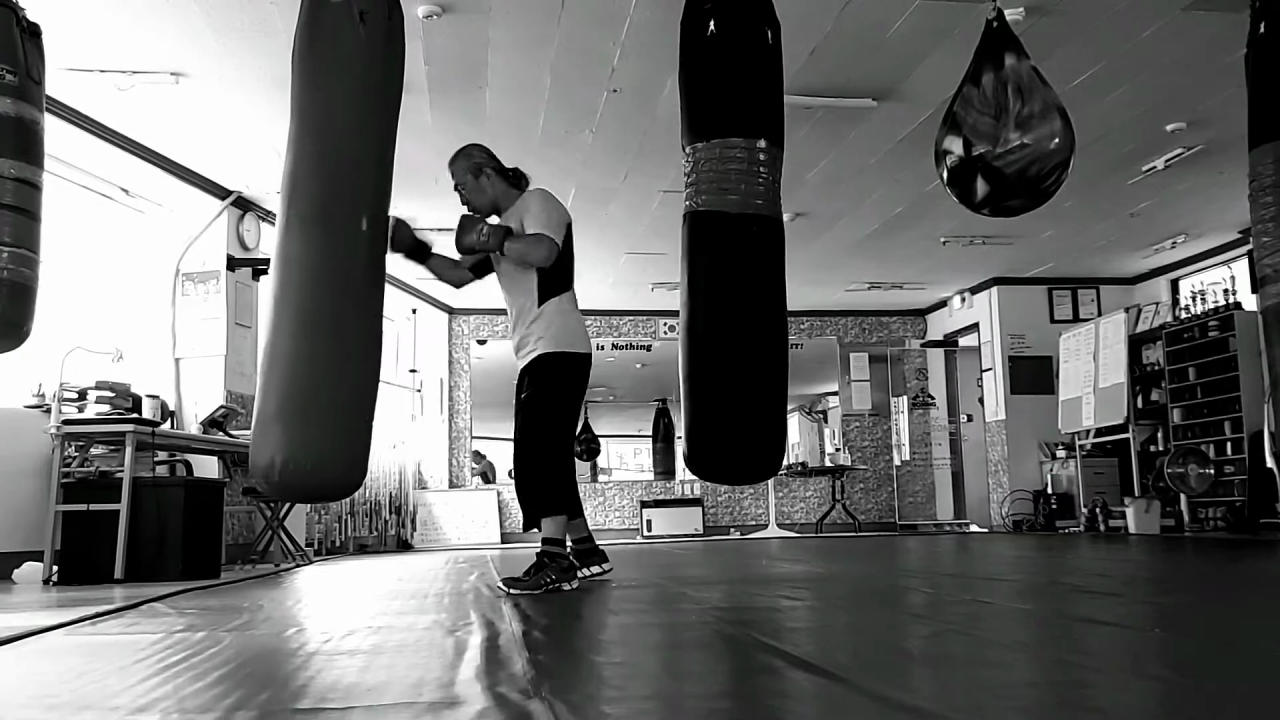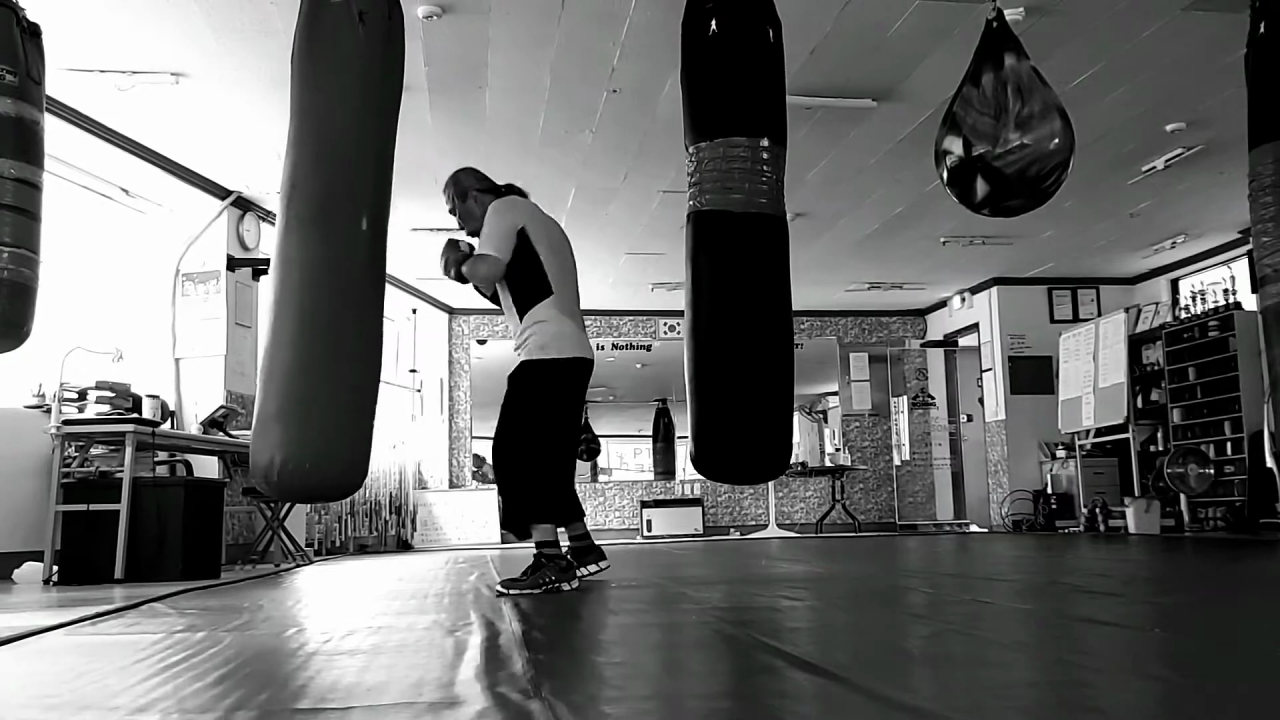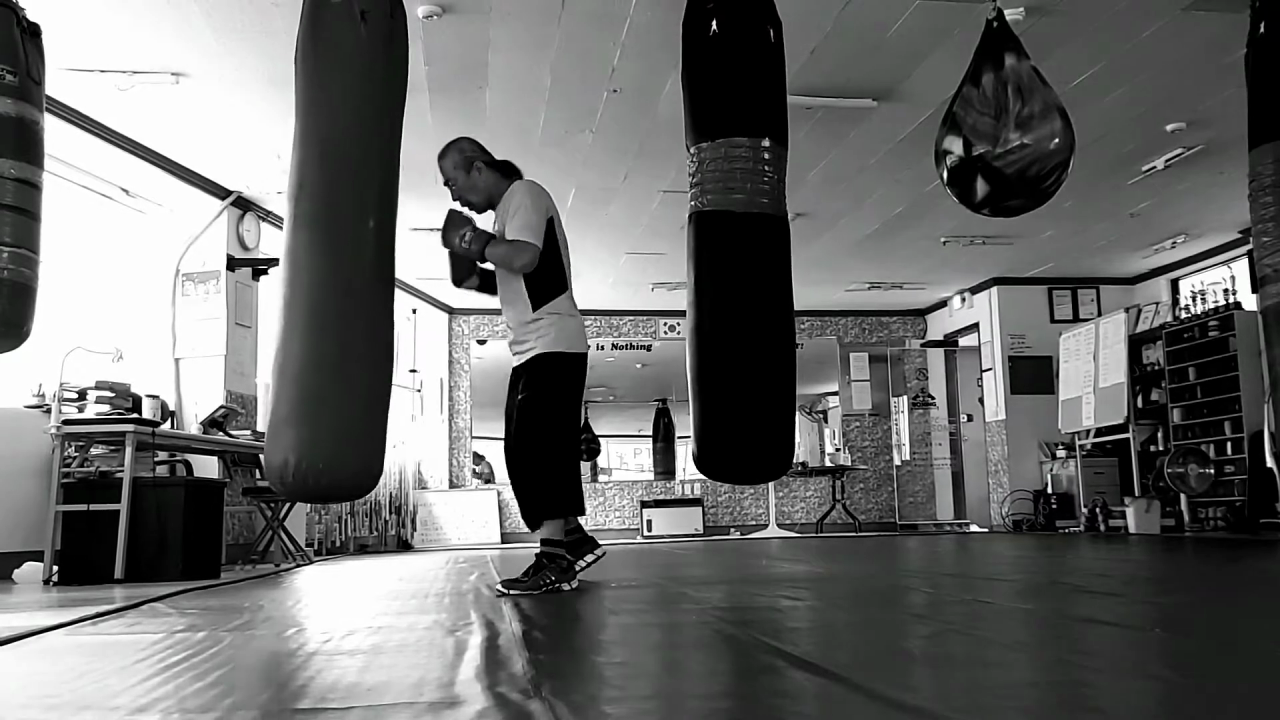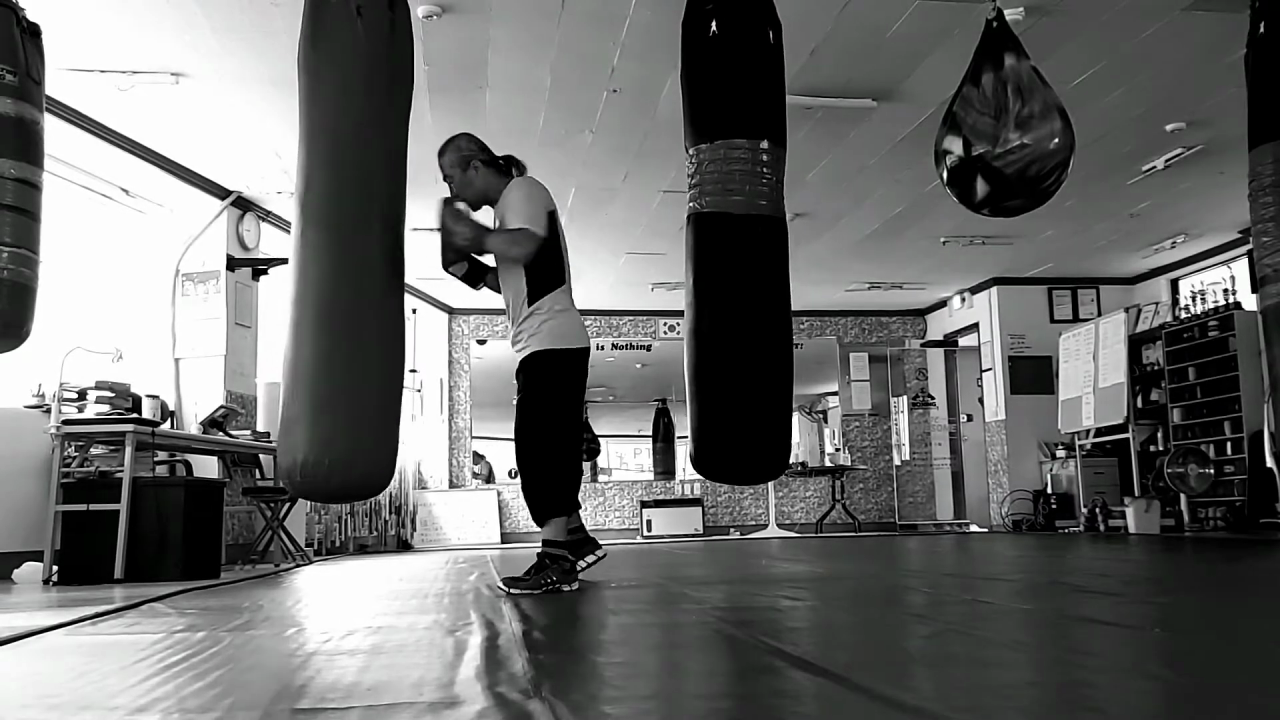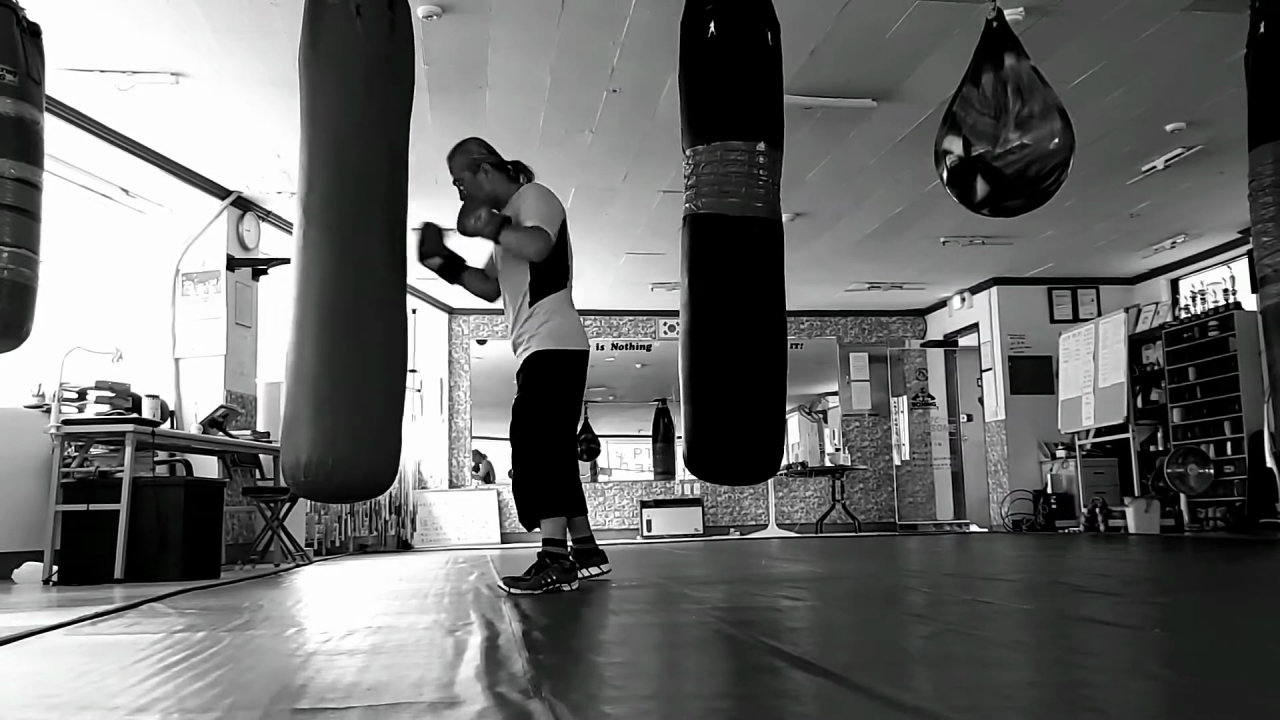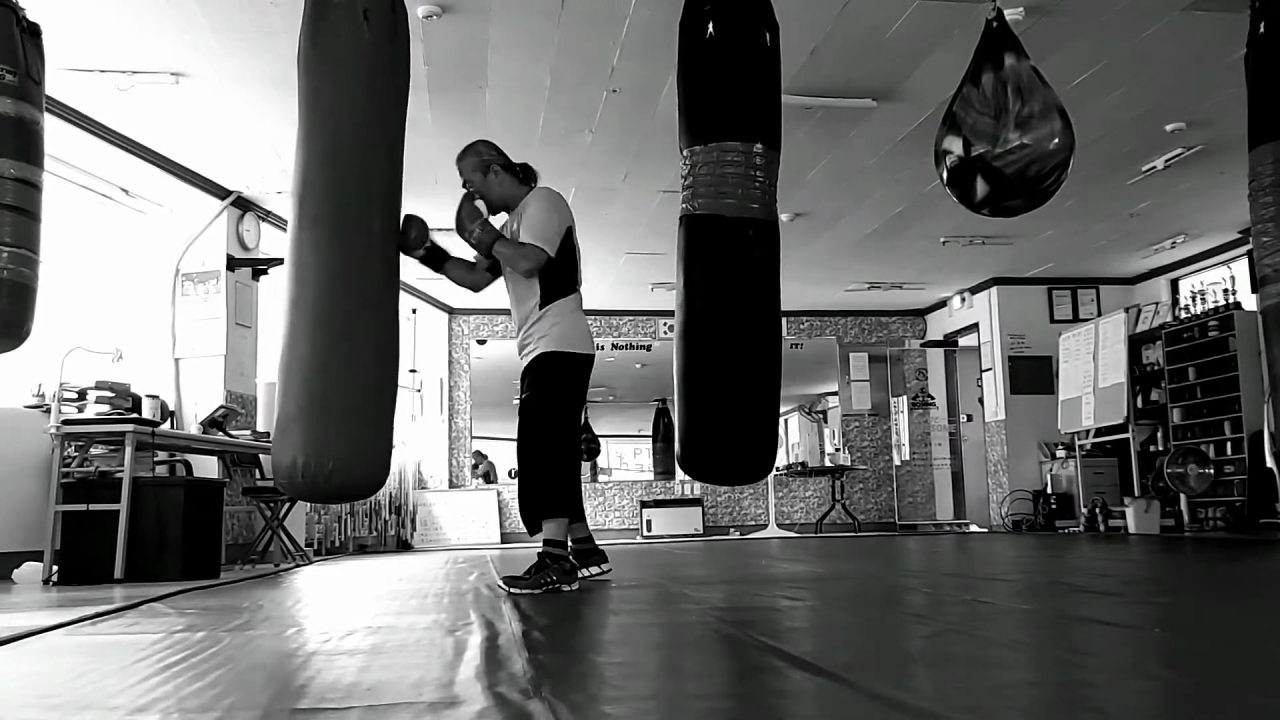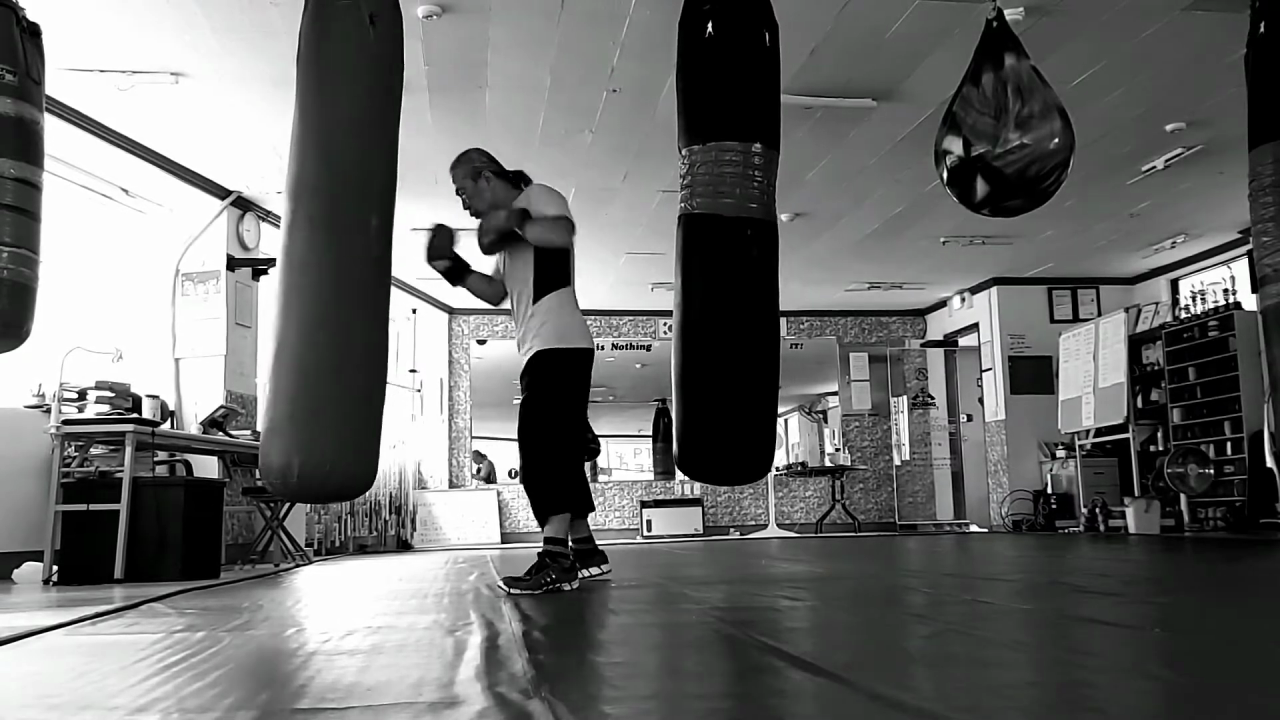
dt=0.3s
person 1, frame 1
left shoulder: (539, 201)
right shoulder: (509, 219)
left elbow: (543, 255)
right elbow: (458, 275)
left wrist: (491, 238)
right wrist: (415, 249)
left hip: (558, 348)
right hip: (539, 353)
left knee: (539, 449)
right knee: (546, 453)
left ankle: (554, 560)
right ankle: (585, 551)
person 1, frame 2
left shoulder: (504, 210)
right shoulder: (543, 226)
left elbow: (489, 271)
left wrist: (463, 260)
right wrist: (473, 267)
left hip: (548, 356)
right hip: (567, 356)
left knee: (519, 456)
right knee: (549, 459)
left ankle: (552, 561)
right ankle: (583, 549)
person 1, frame 3
left shoulder: (523, 195)
right shoulder: (505, 215)
left elbow: (525, 261)
left wrist: (473, 242)
right wrist: (472, 273)
left hip: (552, 348)
right hip: (534, 352)
left knee: (538, 450)
right knee: (527, 452)
left ankle: (554, 560)
right ankle: (574, 541)
person 1, frame 4
left shoulder: (522, 191)
right shoulder: (508, 206)
left elbow: (523, 250)
left wrist: (467, 235)
left hip: (551, 345)
right hip: (544, 348)
left knee: (540, 449)
right knee: (551, 450)
left ankle: (555, 560)
right ankle: (578, 542)
person 1, frame 5
left shoulder: (534, 196)
right shoulder: (506, 218)
left elbow: (535, 248)
right elbow: (492, 287)
left wrist: (490, 226)
right wrist: (444, 261)
left hip: (552, 347)
right hip: (548, 349)
left knee: (537, 448)
right knee: (552, 451)
left ankle: (554, 560)
right ankle: (585, 550)
person 1, frame 6
left shoulder: (543, 200)
right shoulder: (517, 220)
left elbow: (529, 261)
right elbow: (476, 280)
left wrist: (481, 235)
right wrist: (425, 250)
left hip: (558, 348)
right hip: (543, 352)
left knee: (542, 450)
right knee: (549, 452)
left ankle: (556, 560)
right ankle: (581, 551)
person 1, frame 7
left shoulder: (539, 198)
right shoulder: (512, 227)
left elbow: (562, 235)
right elbow: (496, 292)
left wrist: (510, 223)
right wrist: (449, 264)
left hip: (558, 346)
right hip: (545, 350)
left knee: (544, 446)
right knee: (556, 449)
left ankle: (557, 558)
right ankle: (584, 550)
